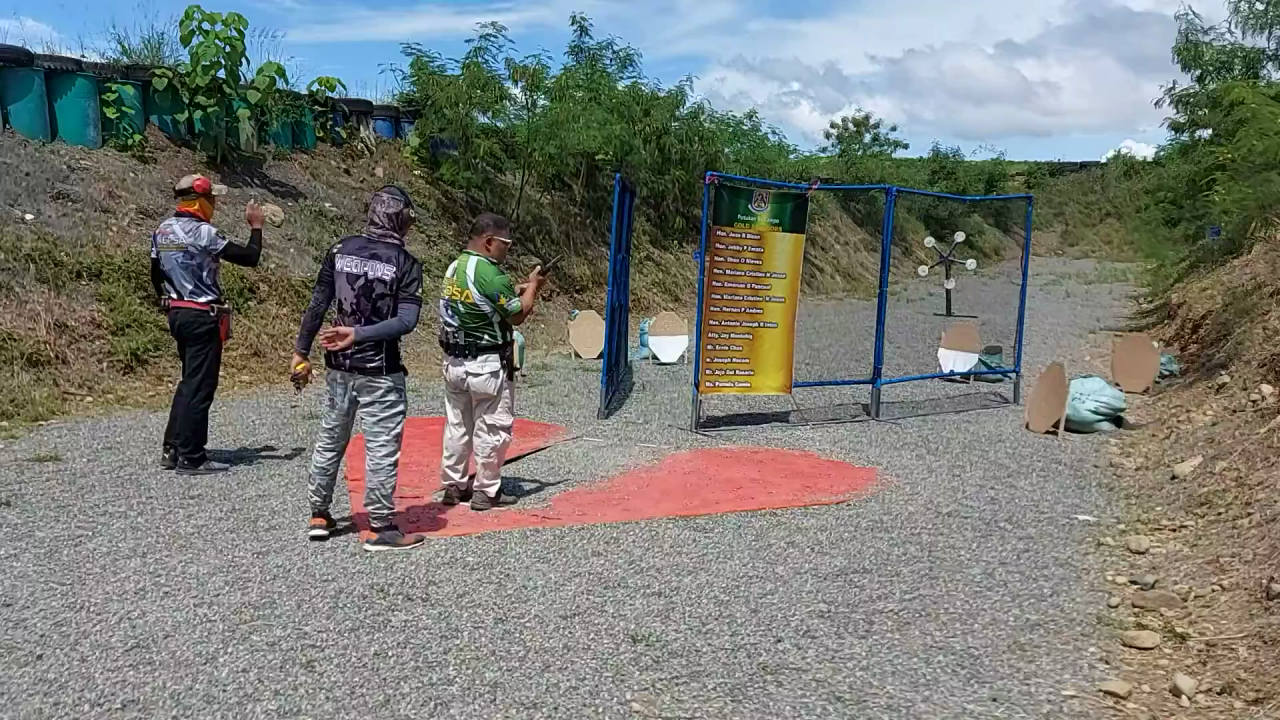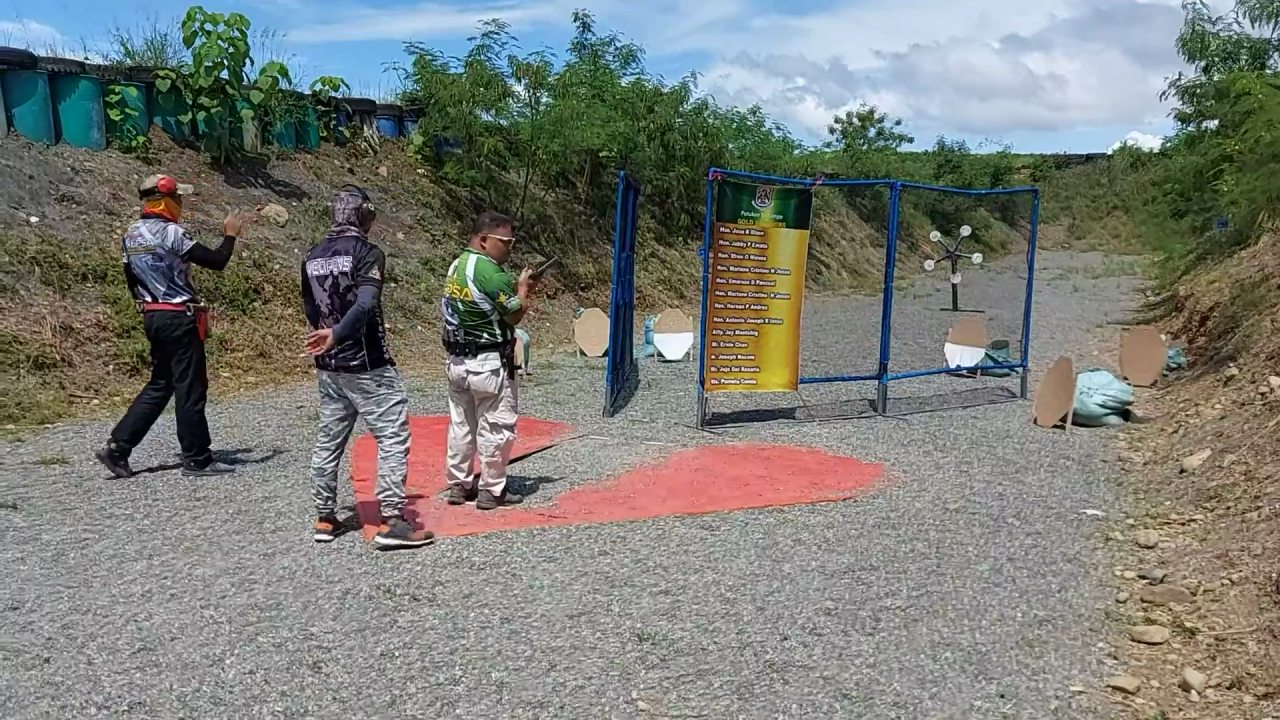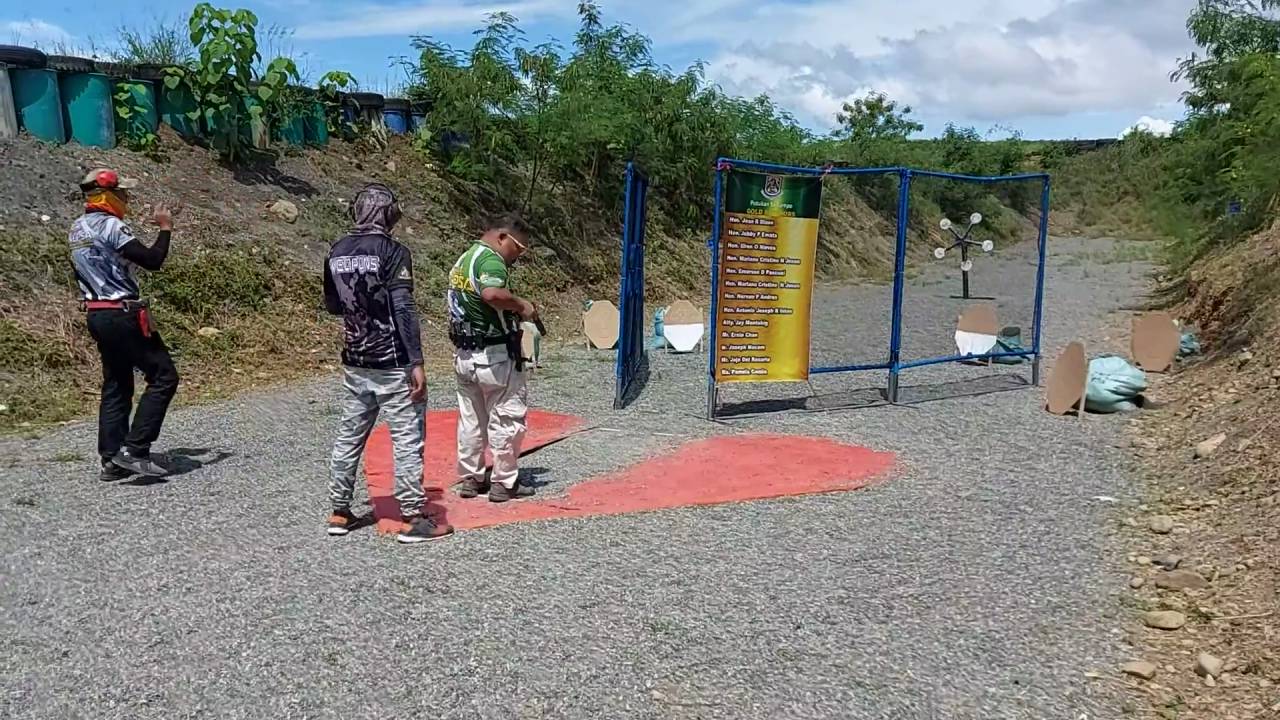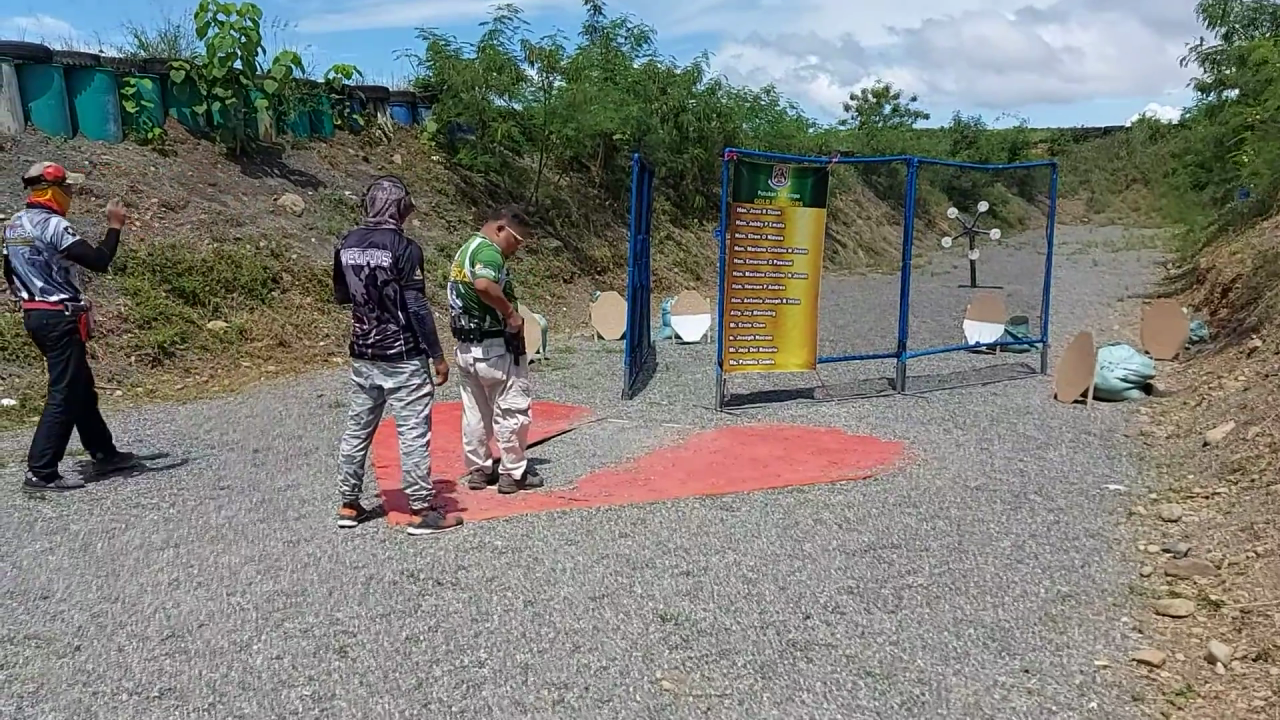
dt=0.5s
person 1, frame 1
left shoulder: (340, 251)
right shoulder: (405, 263)
left elbow: (317, 305)
right elbow: (406, 322)
left wrist: (302, 351)
right wrist: (357, 335)
left hip: (340, 366)
right hip: (380, 371)
left knee: (330, 439)
right knee: (382, 447)
left ankle: (319, 515)
right ankle: (380, 529)
person 1, frame 2
left shoulder: (312, 257)
right shoulder: (367, 253)
left elbow: (312, 313)
right elbow: (366, 304)
right wrist: (335, 335)
left hip: (330, 368)
right hip: (368, 366)
left knee: (328, 441)
right knee: (393, 438)
left ankle: (325, 519)
right ankle: (391, 522)
person 1, frame 3
left shoulder: (336, 253)
right shoulder: (392, 251)
left elbow: (332, 305)
right elbow: (404, 309)
right wrist: (416, 362)
left hip: (355, 361)
right hip: (393, 362)
left knee: (349, 435)
right knee: (408, 438)
left ankle: (339, 512)
right ankle: (413, 519)
person 1, frame 4
left shoulder: (347, 244)
right shoulder: (404, 248)
left elbow: (341, 295)
right elbow: (417, 308)
right wrist: (437, 355)
left hip: (363, 354)
right hip: (402, 356)
left knee: (357, 428)
right knee: (413, 432)
left ankle: (349, 505)
right ankle: (421, 511)
person 2, frame 1
left shoulder: (162, 230)
right shoulder: (203, 233)
left elbow: (156, 275)
right elbow: (250, 258)
right wrist: (256, 227)
left hip: (177, 313)
right hip: (202, 316)
left knee: (190, 382)
right knee: (200, 387)
left ankle: (173, 449)
right ankle: (191, 458)
person 2, frame 2
left shoulder: (131, 234)
right shoulder: (170, 233)
left elbow: (132, 280)
right elbow: (216, 261)
right wrist: (230, 234)
left hip: (153, 317)
right hip: (179, 318)
left knee: (159, 385)
right knee: (190, 390)
left ankle: (117, 447)
right ankle: (197, 460)
person 2, frame 3
left shoulder: (77, 229)
right shoulder: (110, 226)
right elbow: (153, 260)
right wrist: (165, 229)
left hip: (96, 316)
right hip: (123, 314)
left knee: (116, 388)
right knee: (163, 376)
left ankle: (114, 460)
right ankle: (133, 449)
person 2, frame 4
right shoulder: (54, 225)
right elbow: (99, 261)
right wrist: (115, 227)
left hip: (34, 316)
right hip: (60, 317)
left knee: (81, 387)
right knee: (64, 394)
left ankle: (104, 454)
right ankle: (40, 471)
person 3, frame 1
left shoulder: (454, 268)
right shoulder: (490, 274)
right elbow: (517, 315)
left wrist: (514, 292)
right wrist: (532, 287)
left hip: (454, 361)
right hip: (487, 363)
left knee: (457, 426)
right knee: (492, 429)
left ankle: (453, 486)
right ankle: (486, 492)
person 3, frame 2
left shoulder: (457, 266)
right shoulder: (490, 272)
right elbow: (514, 315)
left wrist: (514, 288)
right wrist: (523, 288)
left hip: (458, 359)
right hip: (488, 362)
left knee: (461, 425)
right knee: (496, 427)
left ankle: (459, 485)
right ankle: (492, 491)
person 3, frame 3
left shoulder: (465, 259)
right shoulder: (491, 260)
right elbow: (491, 294)
left wrist: (511, 310)
right wrist: (521, 305)
left hip: (464, 353)
right hip: (495, 354)
left knee: (471, 419)
right knee: (507, 419)
left ankle: (470, 478)
right ankle: (504, 483)
person 3, frame 4
left shoulder: (465, 250)
right shoulder: (488, 251)
right elbow: (484, 286)
left wrist: (503, 312)
right wrist: (510, 312)
left hip: (466, 345)
right hip: (496, 347)
left knee: (475, 412)
right knee: (513, 411)
left ankle: (478, 471)
right ankle: (513, 474)
